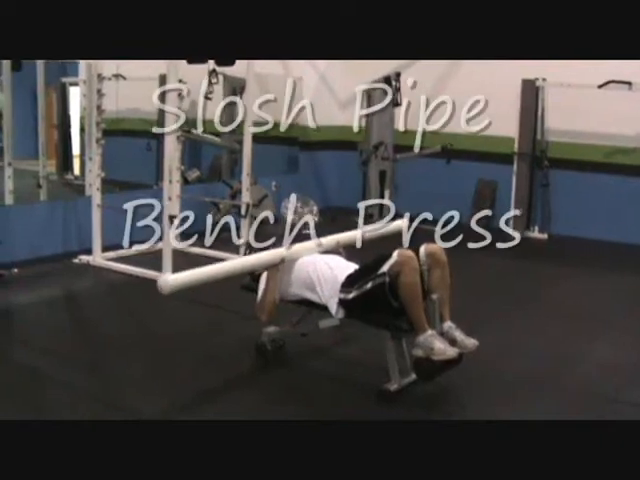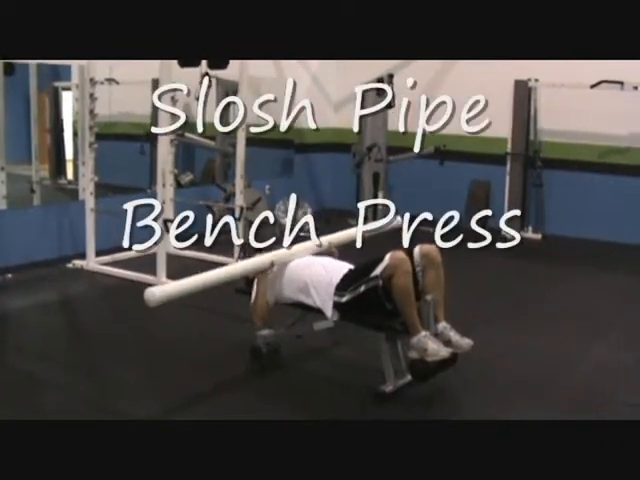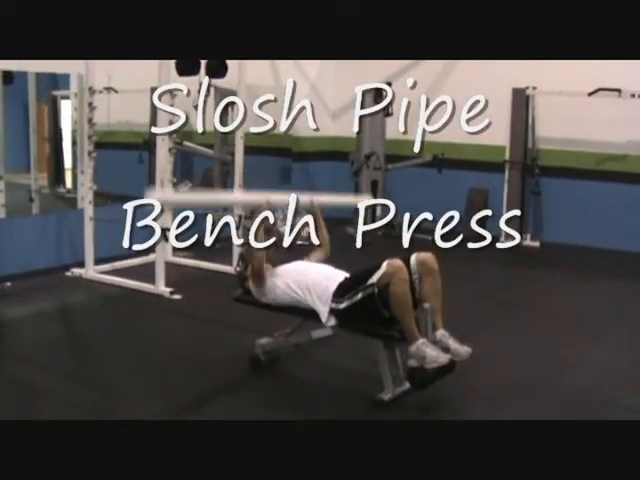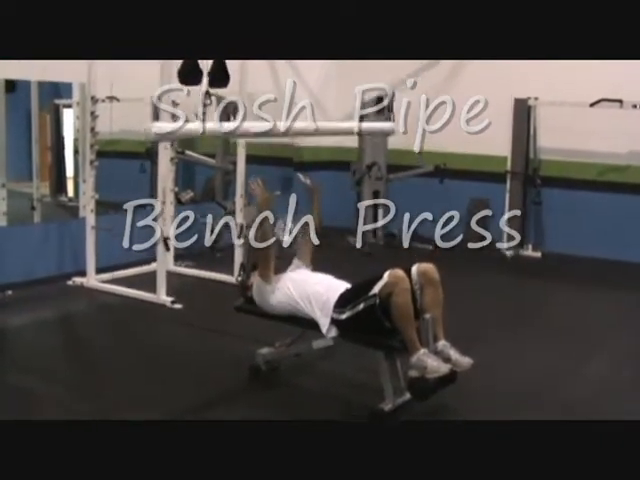
dt=1s
person 1, frame 1
left shoulder: (295, 261)
right shoulder: (271, 276)
right elbow: (264, 315)
left wrist: (338, 251)
right wrist: (272, 269)
left hip: (359, 280)
right hip: (346, 293)
left knee: (434, 252)
right knee: (405, 259)
left ankle: (446, 328)
right ankle: (425, 338)
person 1, frame 2
left shoulder: (292, 264)
right shoulder: (266, 278)
right elbow: (259, 321)
left wrist: (333, 256)
right wrist: (263, 274)
left hip: (353, 281)
right hip: (341, 294)
left knee: (429, 252)
right knee: (398, 261)
left ankle: (441, 329)
right ankle: (418, 339)
person 1, frame 3
left shoulder: (287, 272)
right shoulder: (262, 287)
left elbow: (324, 248)
right elbow: (257, 261)
left wrist: (315, 211)
right wrist: (261, 223)
left hip: (350, 290)
right hip: (337, 300)
left knee: (426, 261)
right knee: (394, 268)
left ankle: (439, 336)
right ankle: (417, 349)
person 1, frame 4
left shoulder: (292, 276)
right shoulder: (265, 294)
left elbow: (308, 237)
right elbow: (264, 251)
left wrist: (314, 196)
right wrist: (263, 209)
left hip: (351, 300)
right hip: (339, 311)
left knee: (427, 272)
right knee: (396, 278)
left ankle: (440, 346)
right ankle: (417, 358)
